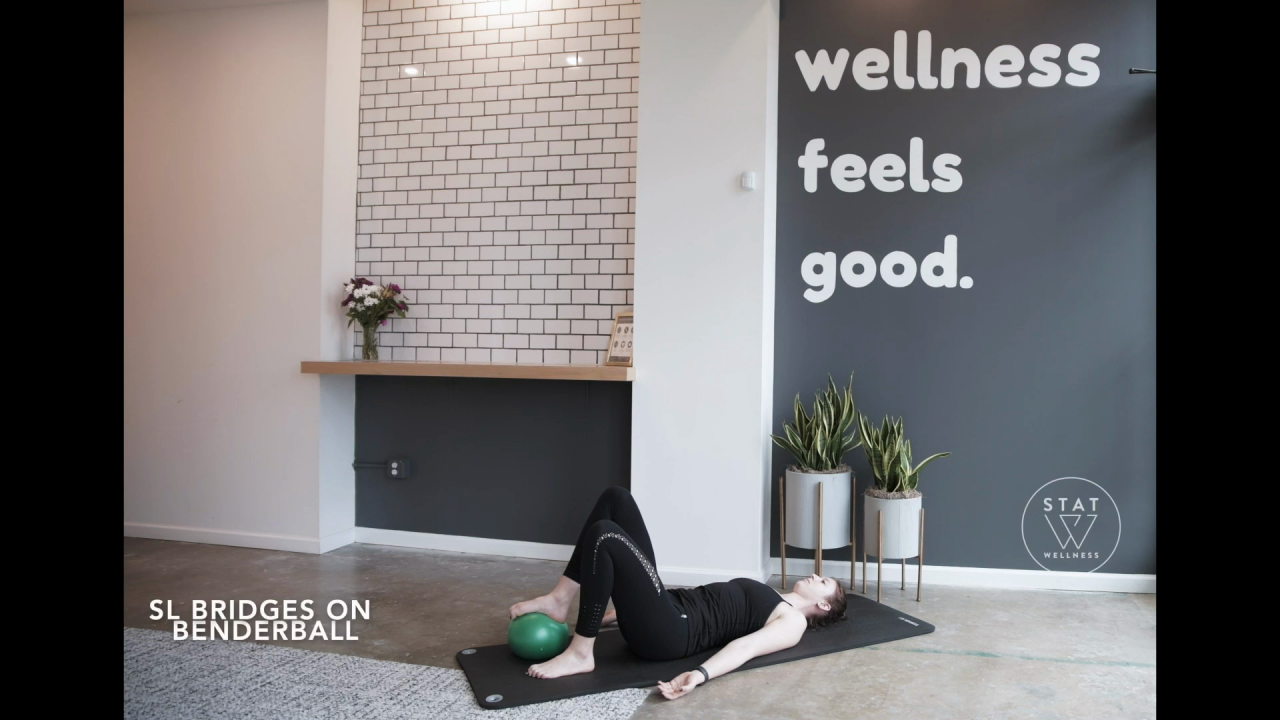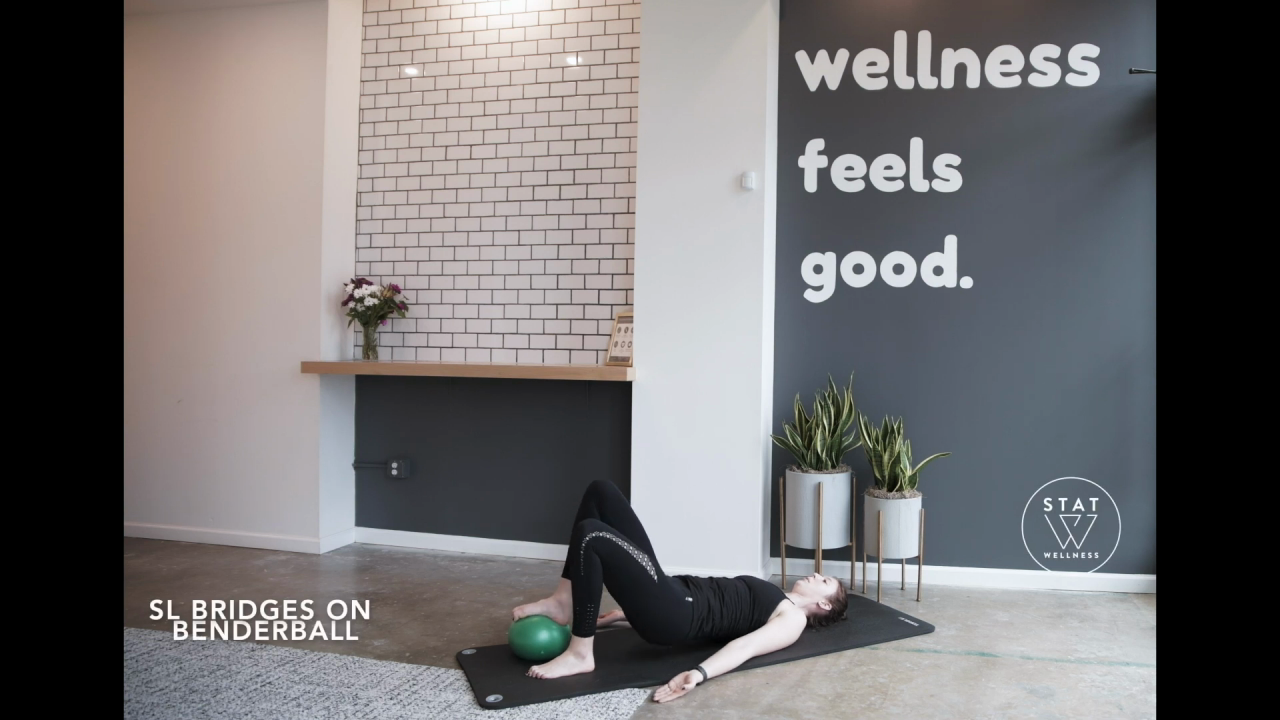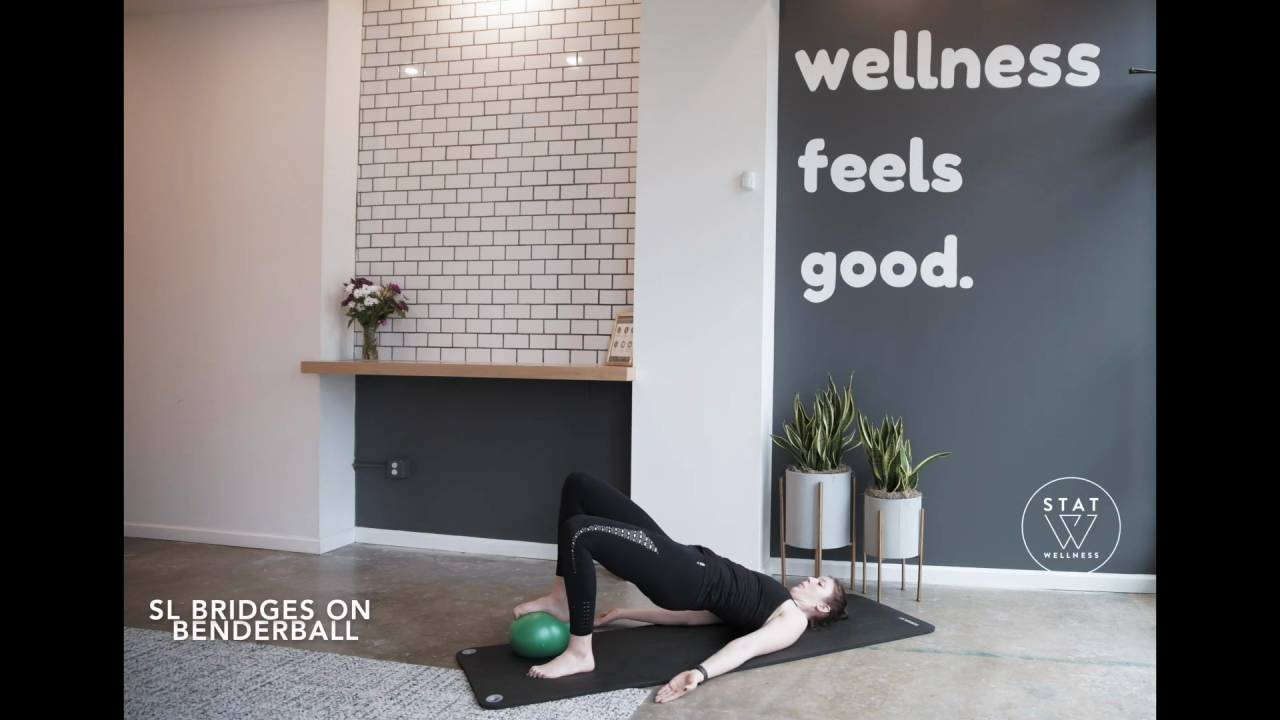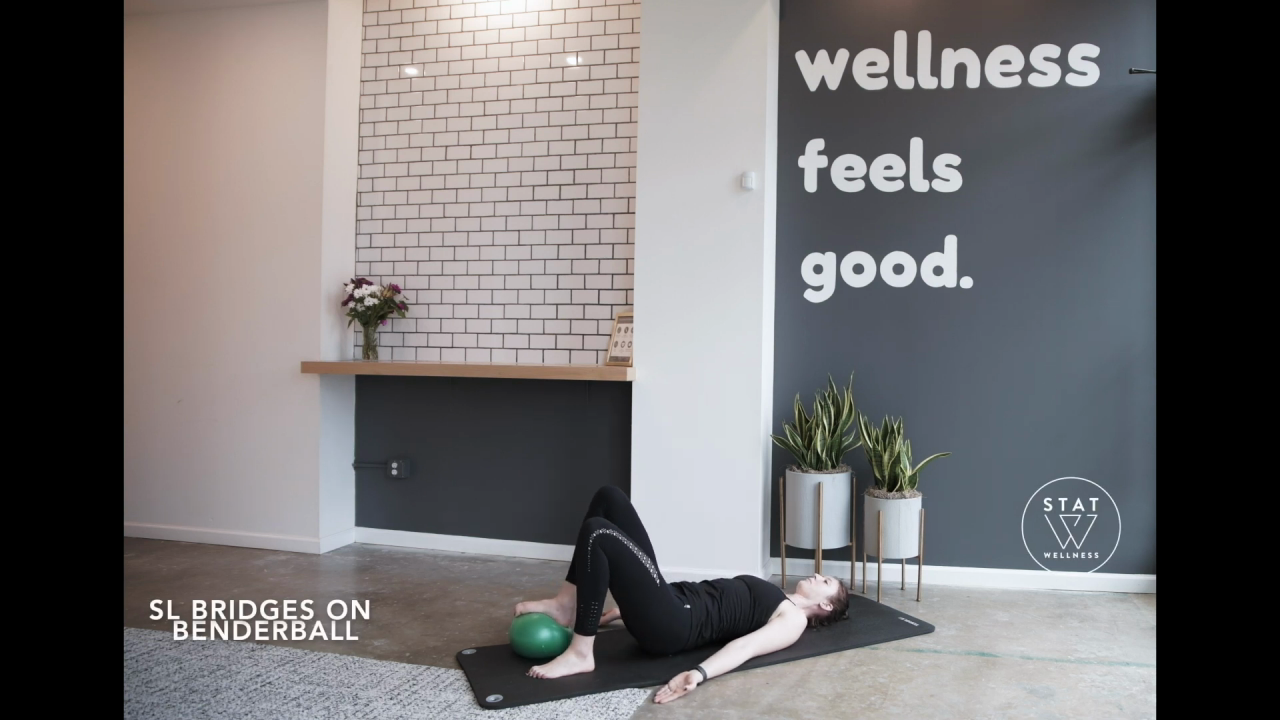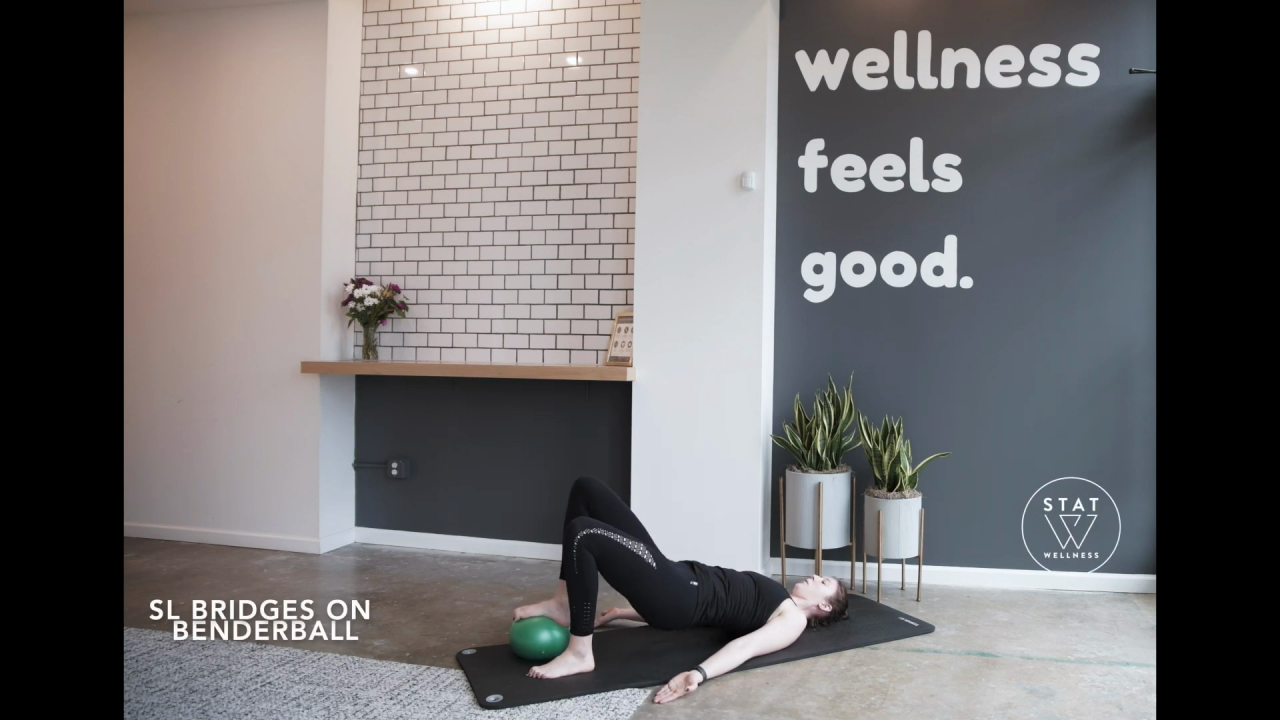
dt=1s
person 1, frame 1
left shoulder: (792, 621)
right shoulder: (768, 601)
left elbow: (746, 647)
left wrist: (698, 675)
right wrist: (617, 609)
left hip: (667, 632)
right hip: (667, 610)
left knee: (602, 535)
right knee: (616, 499)
left ankle: (580, 655)
right ankle: (559, 599)
person 1, frame 2
left shoulder: (793, 619)
right shoulder: (770, 602)
left elbow: (746, 647)
left wrist: (697, 674)
right wrist: (624, 611)
left hip: (673, 614)
right hip: (671, 595)
left knee: (590, 534)
right knee: (601, 492)
left ankle: (579, 655)
right ankle: (563, 602)
person 1, frame 3
left shoulder: (793, 620)
right shoulder: (770, 604)
left elbow: (747, 647)
left wrist: (699, 674)
right wrist: (620, 614)
left hip: (685, 575)
right hip: (677, 560)
left knee: (578, 532)
right knee: (578, 485)
left ankle: (579, 654)
right ankle: (561, 600)
person 1, frame 4
left shoulder: (793, 619)
right shoulder: (772, 603)
left elbow: (745, 647)
left wrist: (697, 674)
right wrist: (622, 609)
left hip: (672, 623)
right hip: (672, 600)
left knee: (596, 533)
right knee: (609, 497)
left ankle: (579, 655)
right ankle: (566, 605)
person 1, frame 5
left shoulder: (793, 619)
right shoulder: (772, 603)
left elbow: (746, 647)
left wrist: (697, 674)
right wrist: (620, 612)
left hip: (678, 594)
right hip: (673, 579)
left knee: (581, 533)
right knee: (586, 489)
left ankle: (579, 655)
right ankle: (564, 603)
